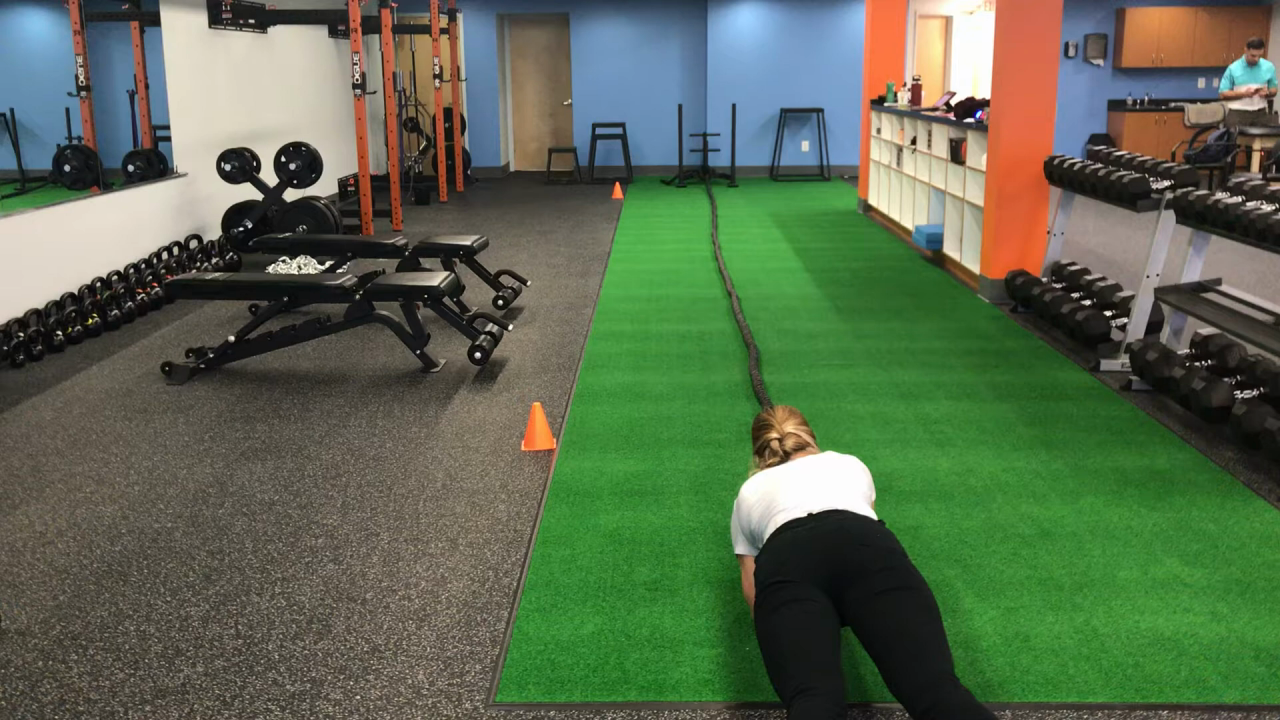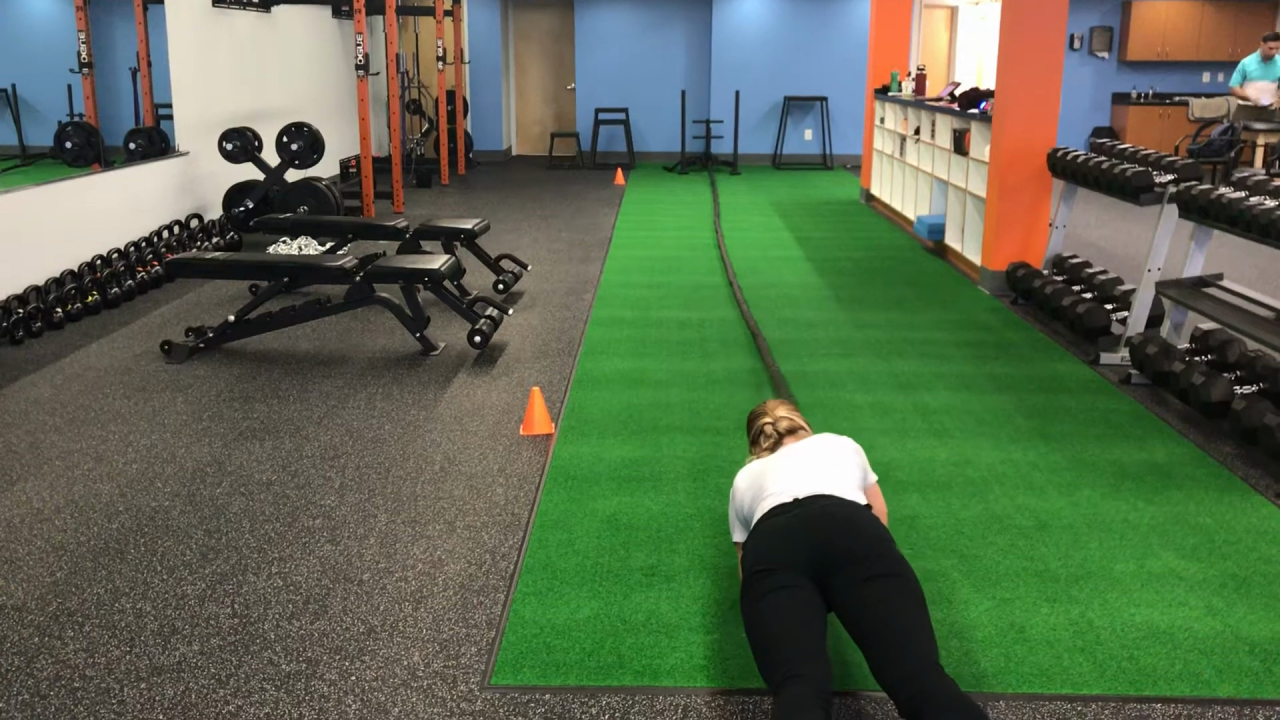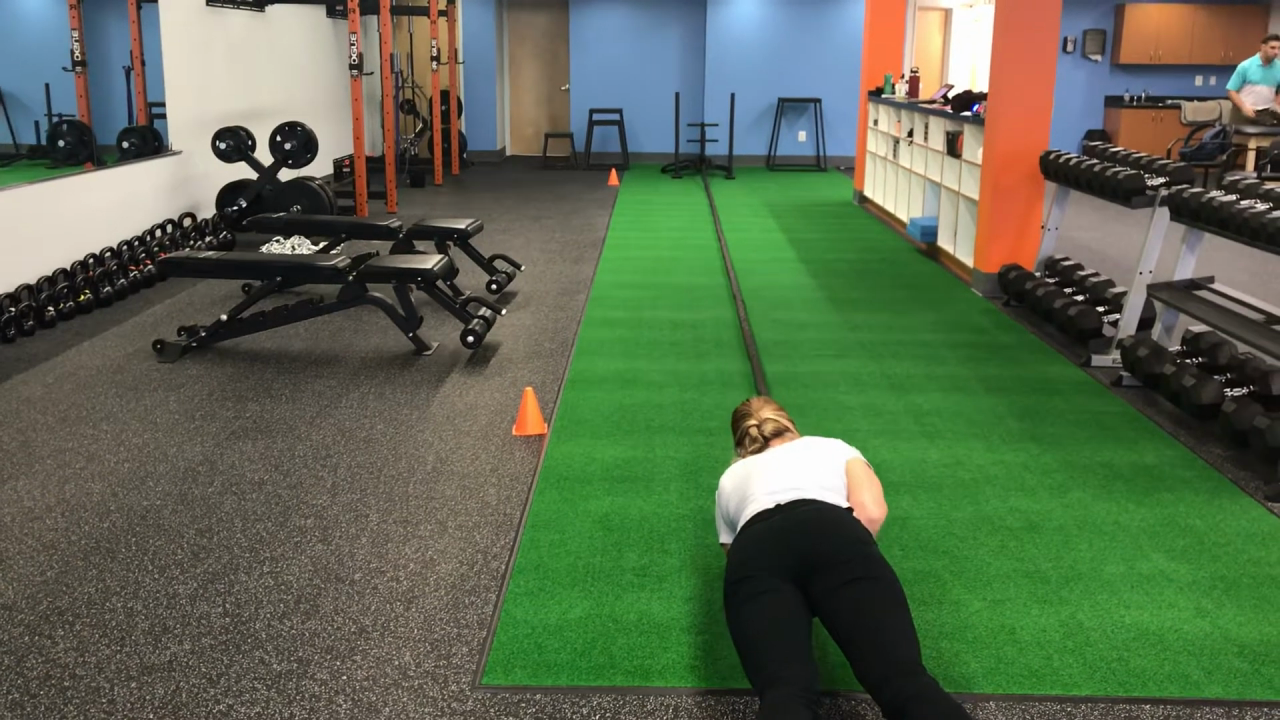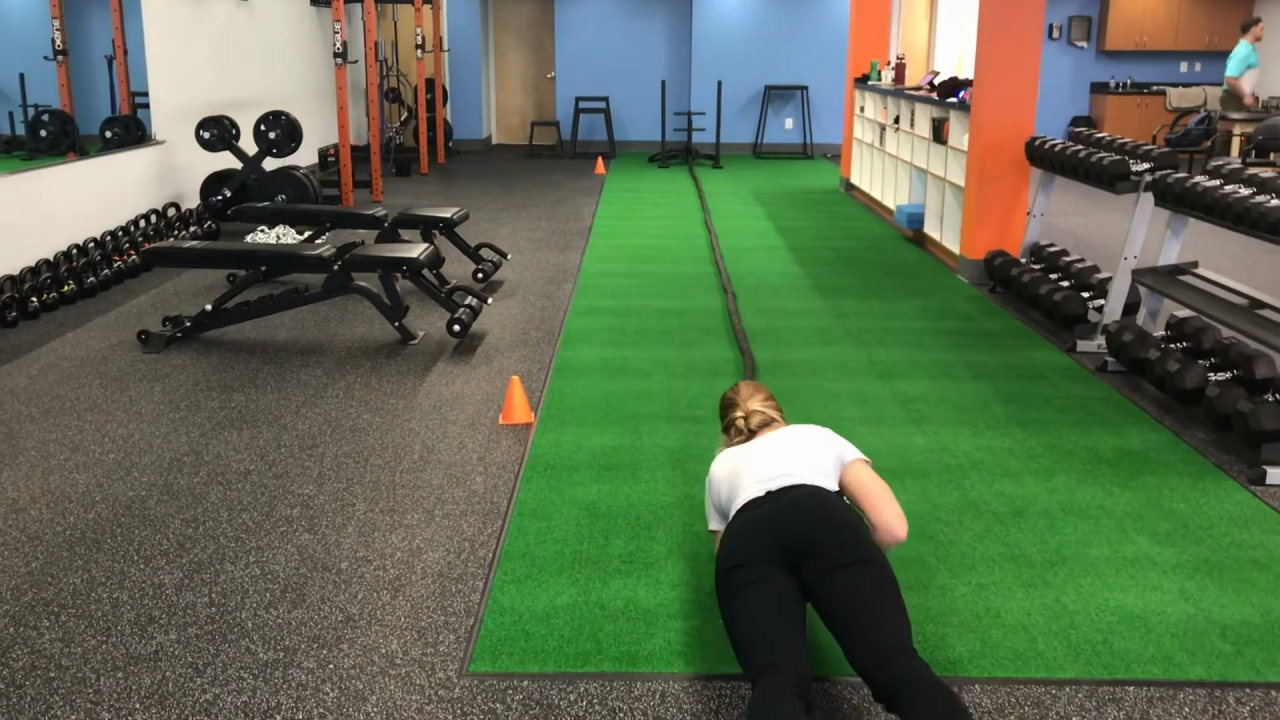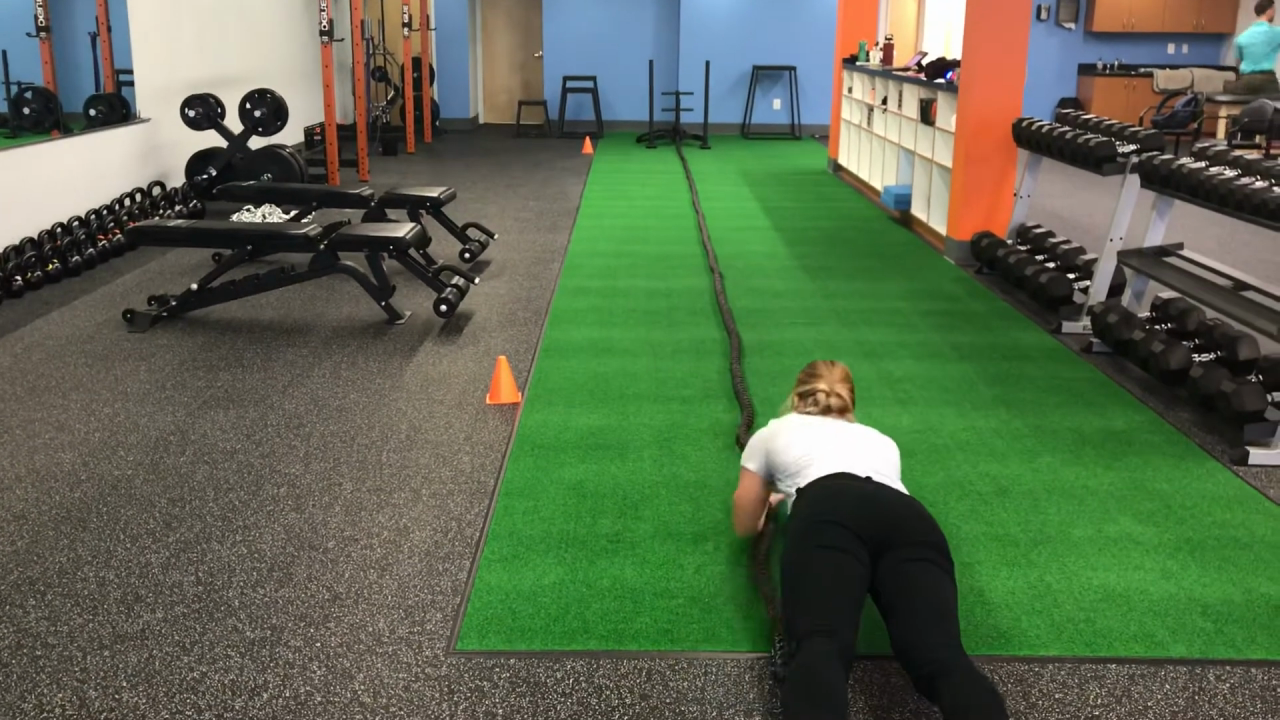
dt=0.7s
person 1, frame 1
left shoulder: (749, 492)
right shoulder: (849, 463)
left elbow: (753, 590)
left hip: (785, 563)
right hip: (867, 545)
right knee: (935, 688)
person 1, frame 2
left shoulder: (745, 477)
right shoulder: (842, 444)
left elbow: (746, 560)
right elbow: (879, 518)
left hip: (773, 548)
right hip: (851, 533)
left knee: (800, 691)
right knee: (920, 677)
person 1, frame 3
left shoulder: (730, 478)
right shoulder: (833, 448)
right elbow: (871, 510)
left hip: (755, 553)
right hip: (834, 535)
left knee: (786, 694)
right knee: (904, 680)
person 1, frame 4
left shoulder: (720, 465)
right shoulder: (821, 436)
right elbow: (893, 526)
left hip: (748, 541)
right hip: (826, 523)
left knee: (778, 683)
right knee: (897, 665)
person 1, frame 5
left shoulder: (774, 432)
right shoulder: (882, 440)
left elbow: (744, 525)
left wrist: (776, 498)
left hip: (827, 515)
right hip: (909, 521)
left knee: (821, 649)
right knee: (939, 657)
